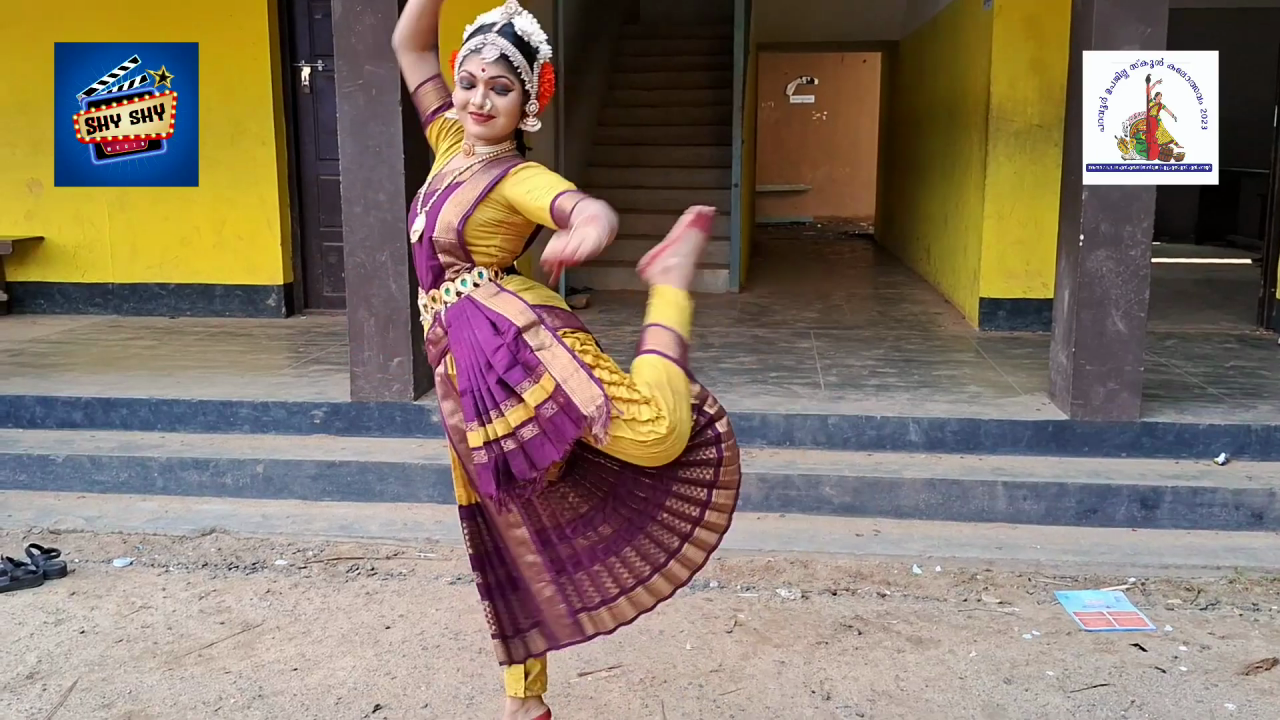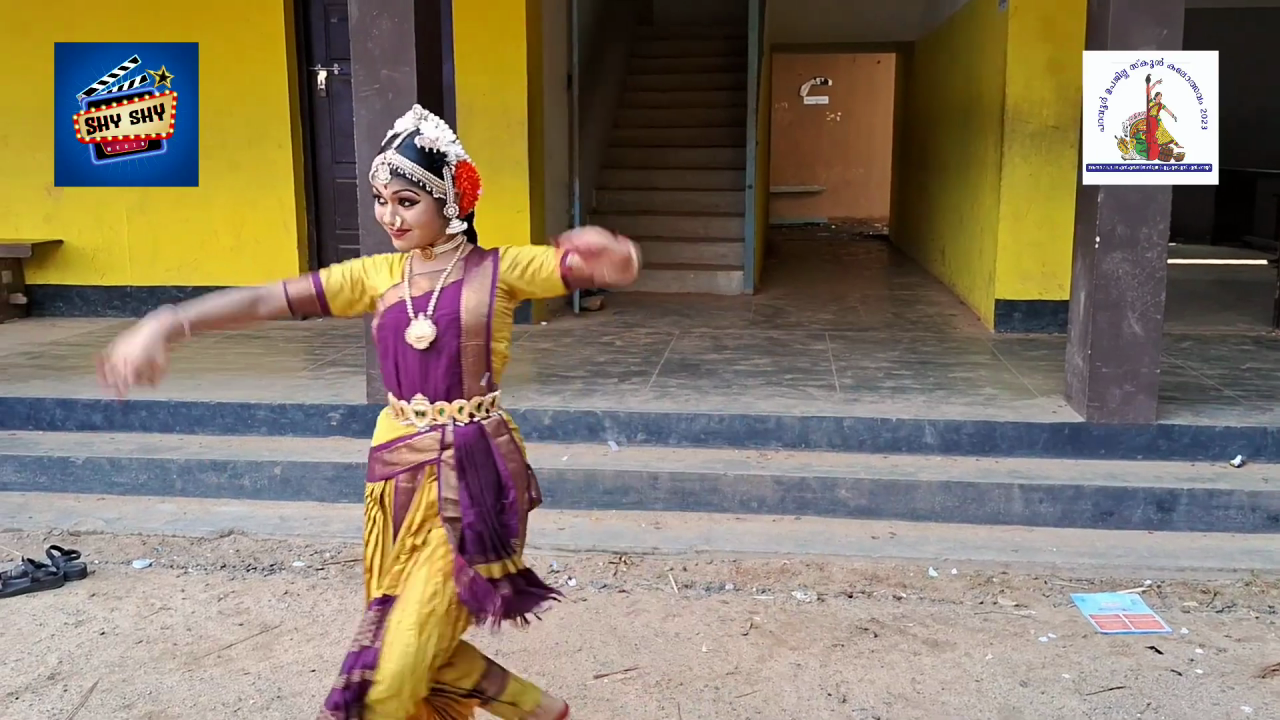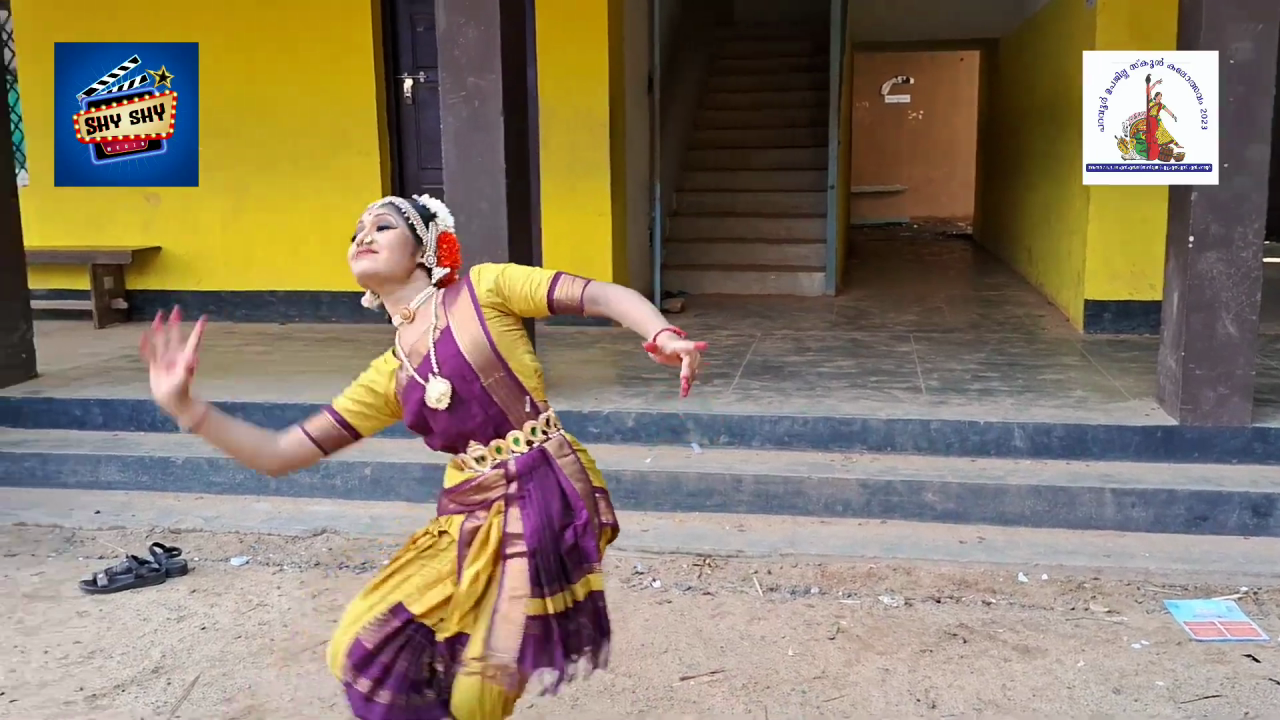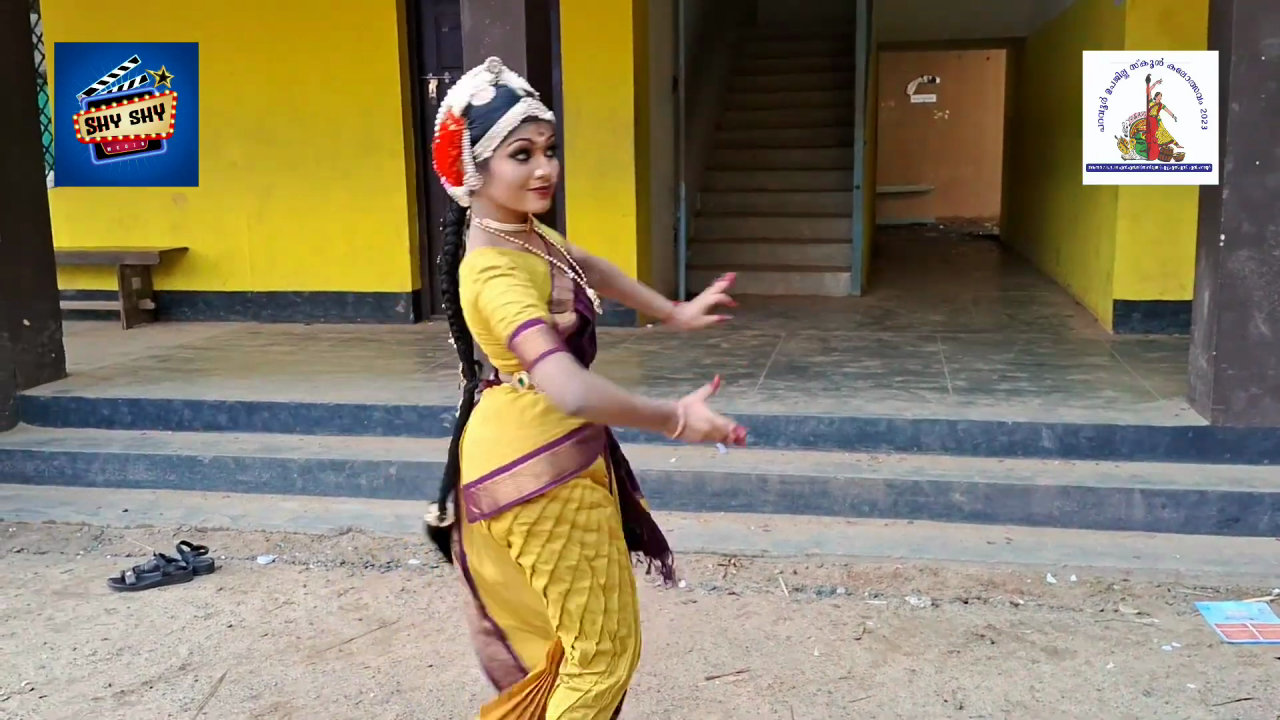
dt=0.5s
person 1, frame 1
left shoulder: (525, 181)
right shoulder: (457, 146)
left elbow: (596, 216)
left wrist: (584, 235)
left hip: (512, 342)
right hip: (465, 367)
left knee: (652, 432)
right knee: (505, 536)
left ankle: (670, 265)
person 1, frame 2
left shoulder: (500, 268)
right shoulder: (377, 278)
left elbow: (613, 264)
right elbow: (267, 299)
left wrist: (610, 252)
right wrist: (167, 322)
left hip: (469, 479)
right hip: (398, 479)
right knee: (416, 651)
person 1, frame 3
left shoulder: (483, 289)
right shoulder: (386, 377)
left elbow: (609, 296)
right elbow: (281, 454)
left wrist: (662, 333)
right wrist: (188, 410)
left hip: (552, 508)
right hip: (475, 521)
right knee: (360, 652)
person 1, frame 4
left shoulder: (523, 231)
right shoulder: (497, 276)
left elbow: (582, 267)
right elbow: (570, 389)
left wrist: (673, 313)
right wrist: (677, 419)
left hip: (553, 453)
right hip: (532, 467)
left knee: (537, 636)
right knee: (604, 656)
